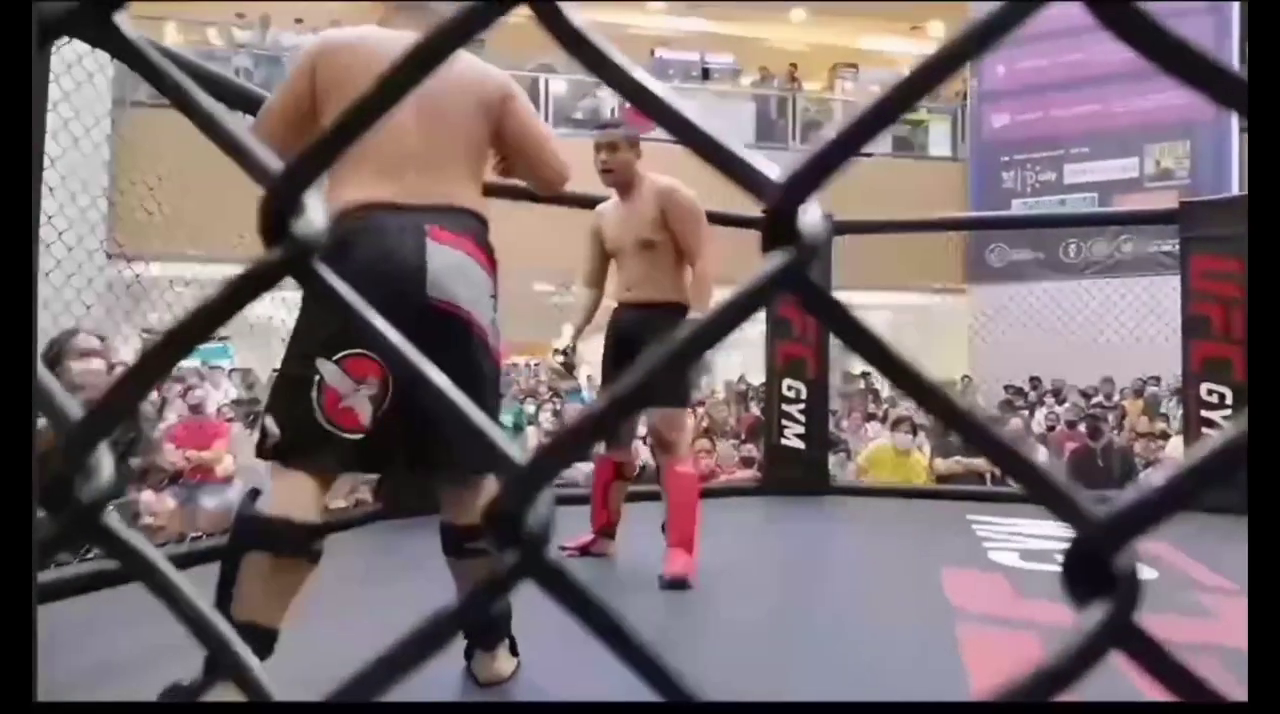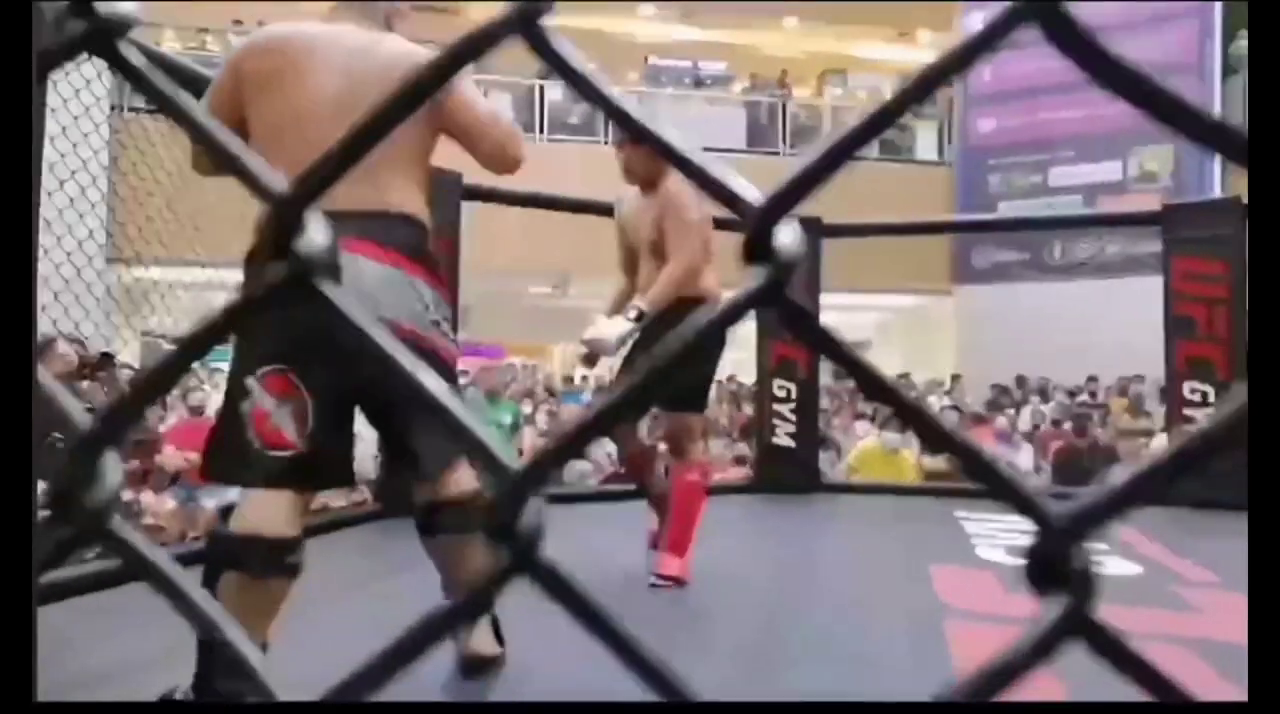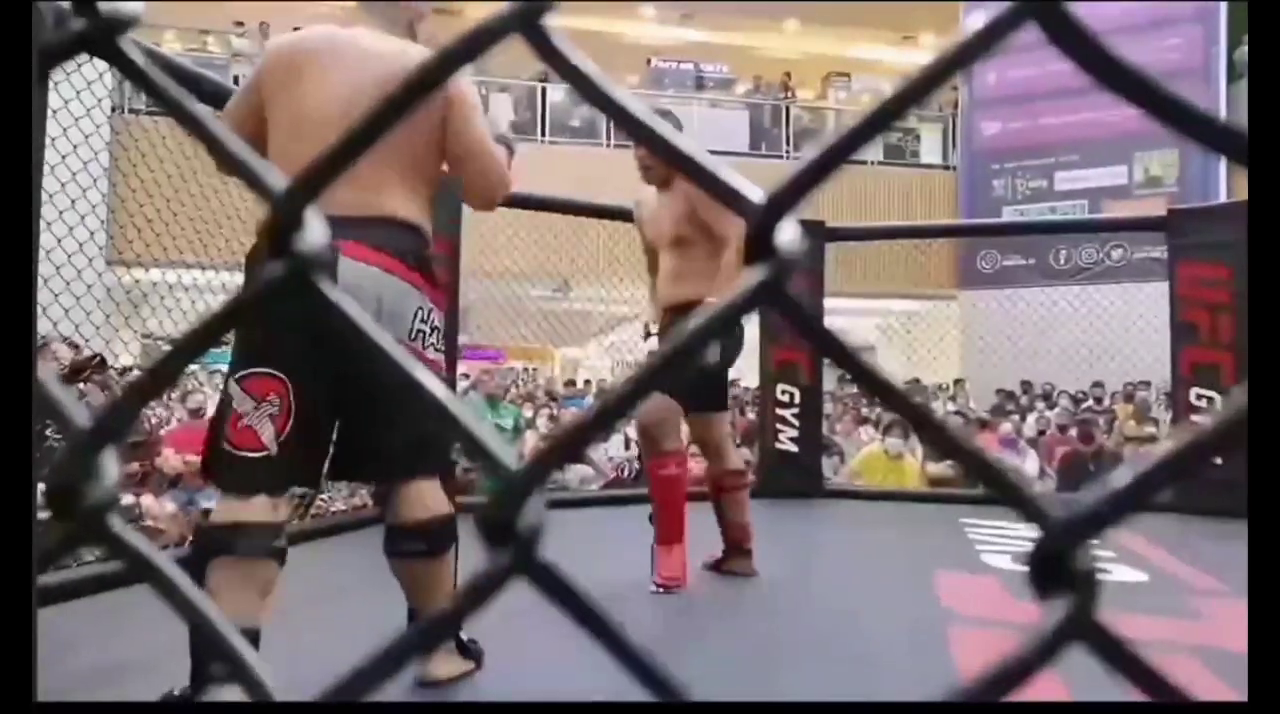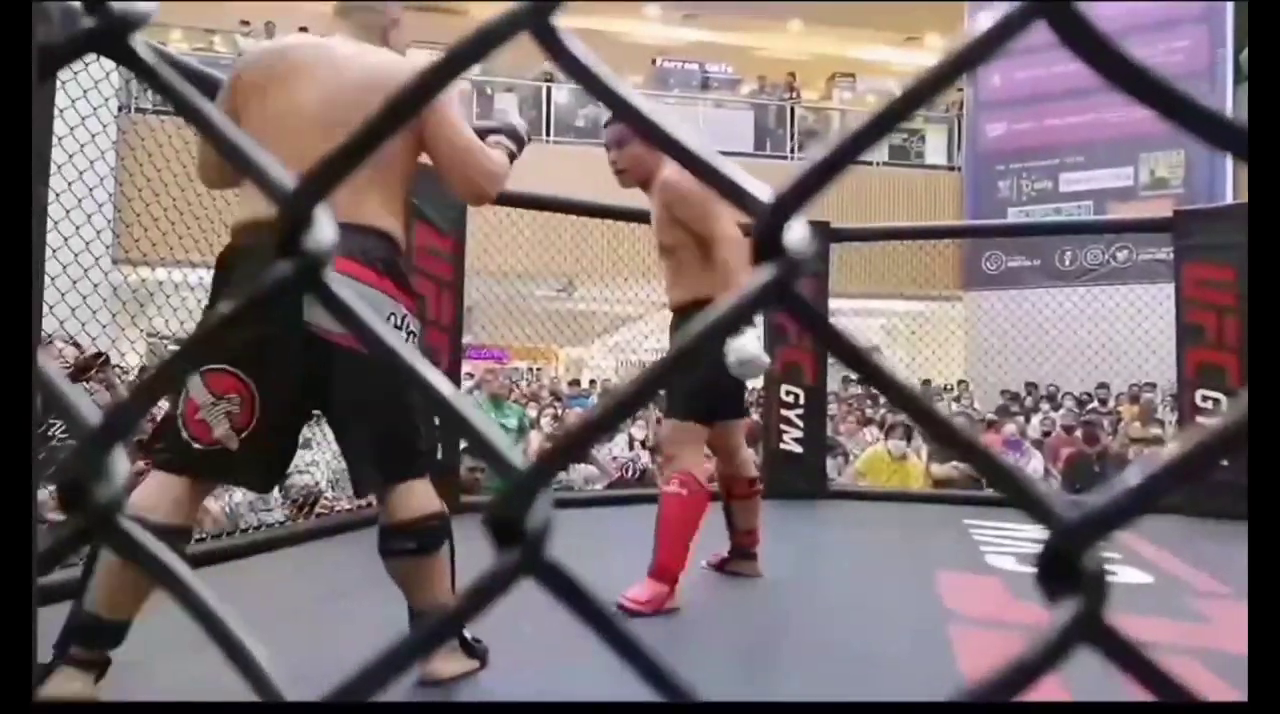
dt=0.3s
person 1, frame 1
right shoulder: (486, 77)
left elbow: (268, 150)
right elbow: (550, 174)
left hip: (361, 250)
right hip: (458, 260)
left knee: (305, 461)
right knee: (468, 466)
left ankle: (228, 675)
right ankle: (491, 643)
person 1, frame 2
right shoulder: (425, 65)
left elbow: (206, 156)
right elbow: (508, 153)
left hip: (295, 265)
right hip: (395, 270)
left knee: (272, 479)
right knee: (440, 456)
left ankle: (220, 687)
right ankle: (477, 625)
person 1, frame 3
right shoulder: (442, 76)
right elbow: (487, 189)
right wrist: (499, 153)
right hip: (390, 273)
left knee: (249, 473)
right knee: (413, 470)
left ankle: (218, 671)
right ankle: (440, 643)
person 1, frame 4
left shoulder: (261, 61)
right shoulder: (412, 79)
left elbow: (212, 169)
right elbow: (480, 183)
right wrist: (505, 142)
left hip: (258, 268)
right hip: (361, 281)
left knee: (182, 464)
right knee: (402, 470)
left ankle: (77, 662)
right ankle: (444, 642)
person 2, frame 1
left shoulder: (668, 194)
right shoulder: (603, 216)
left elbow: (701, 261)
right elbow: (593, 284)
left wrist: (698, 320)
right wrist: (573, 331)
left hip: (668, 321)
right hip: (624, 321)
left knee: (666, 434)
right knee: (613, 430)
left ankle: (679, 552)
right ankle: (603, 533)
person 2, frame 2
left shoulder: (678, 192)
right shoulder: (626, 206)
left elbow: (685, 263)
left wrist: (633, 318)
right wrist: (605, 322)
left hip: (692, 319)
right hip: (656, 320)
left knee: (681, 435)
left ankle: (674, 553)
right ankle: (666, 510)
person 2, frame 3
left shoulder: (698, 184)
right shoulder: (645, 206)
left elbow: (737, 242)
right wrist: (655, 329)
right hip: (679, 325)
left knee: (655, 419)
right knee: (713, 439)
left ankle: (669, 547)
right ankle: (738, 550)
person 2, frame 4
left shoulder: (675, 181)
right shoulder: (661, 195)
left elbow: (729, 240)
left wrist: (740, 318)
right hip: (700, 325)
left knee: (680, 446)
right knee: (728, 443)
left ankle: (661, 582)
right ankle: (744, 552)
